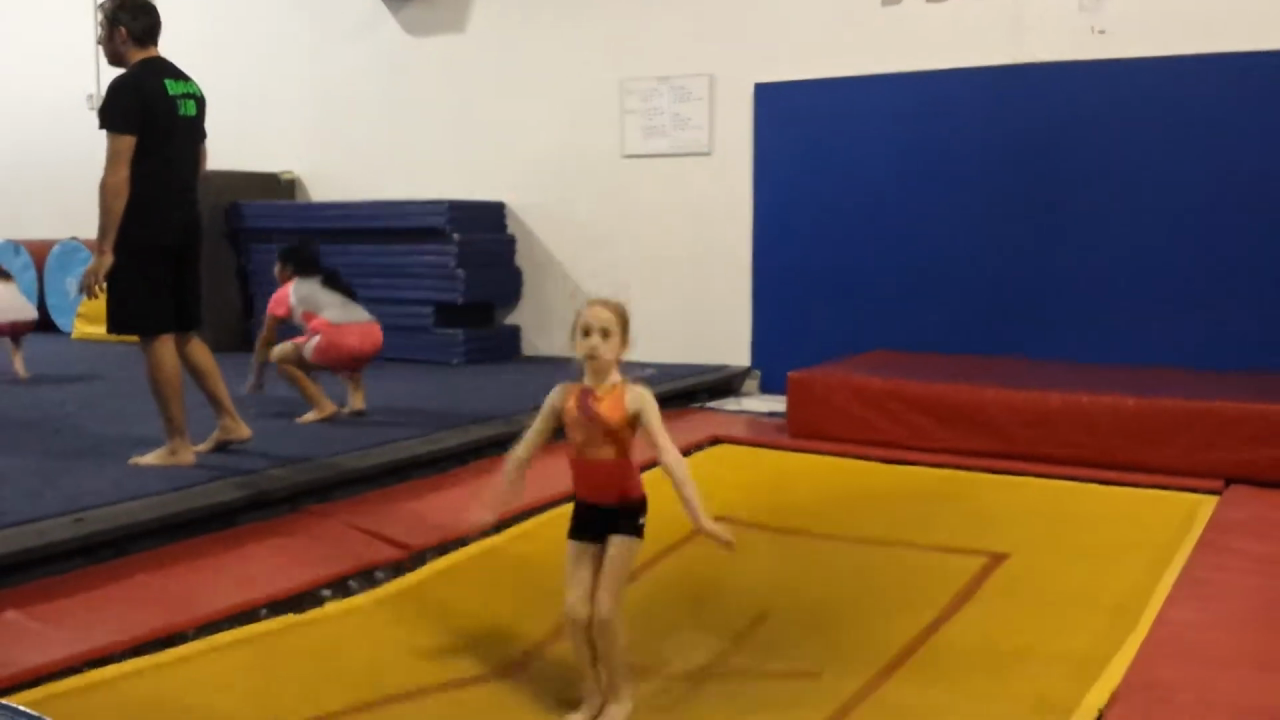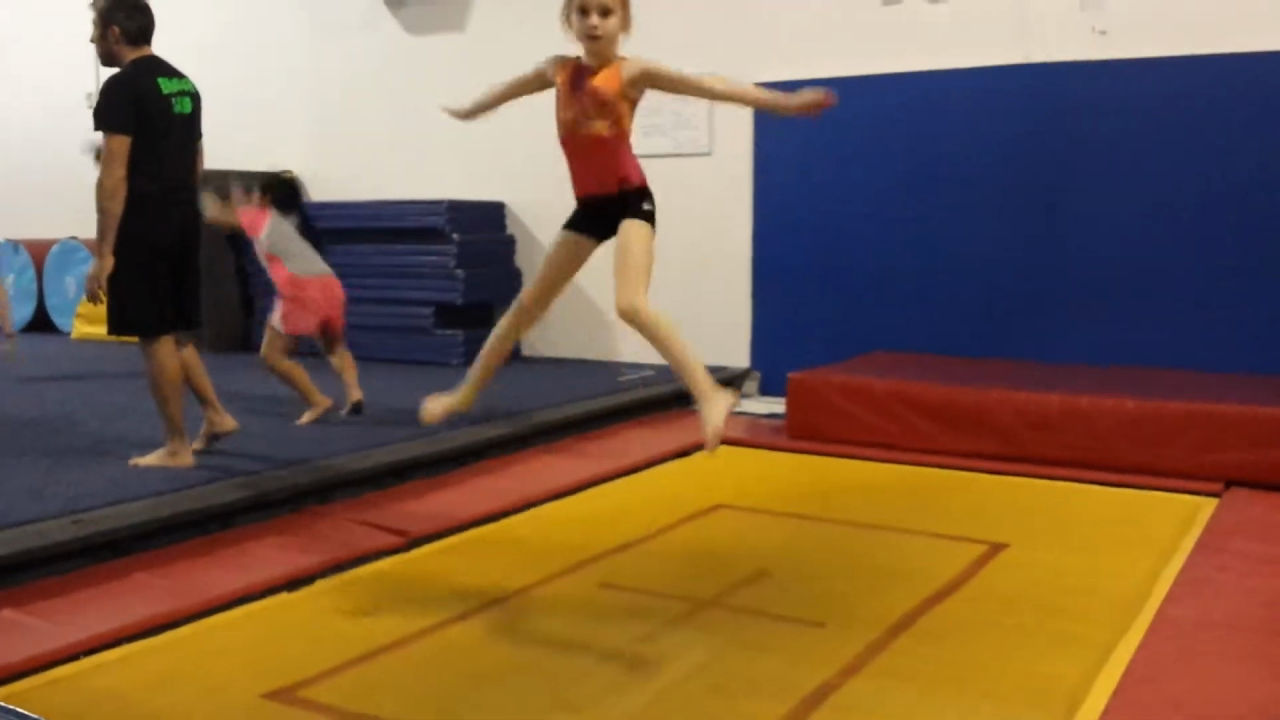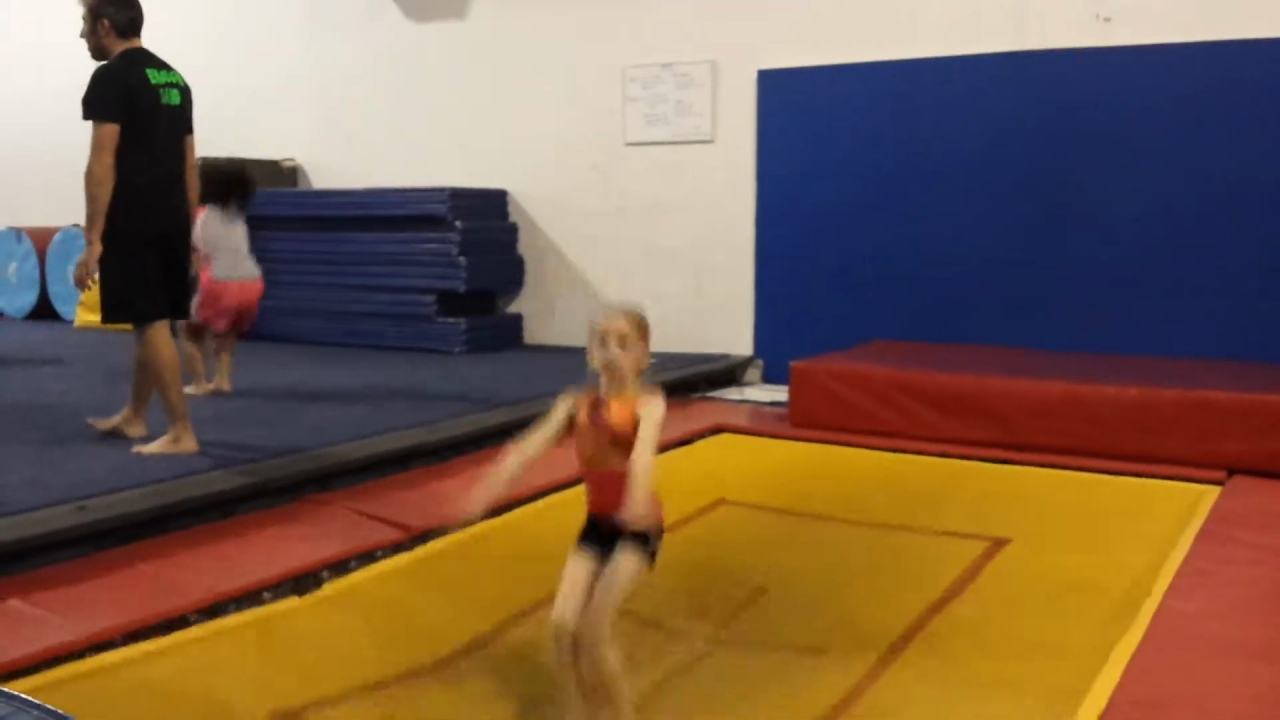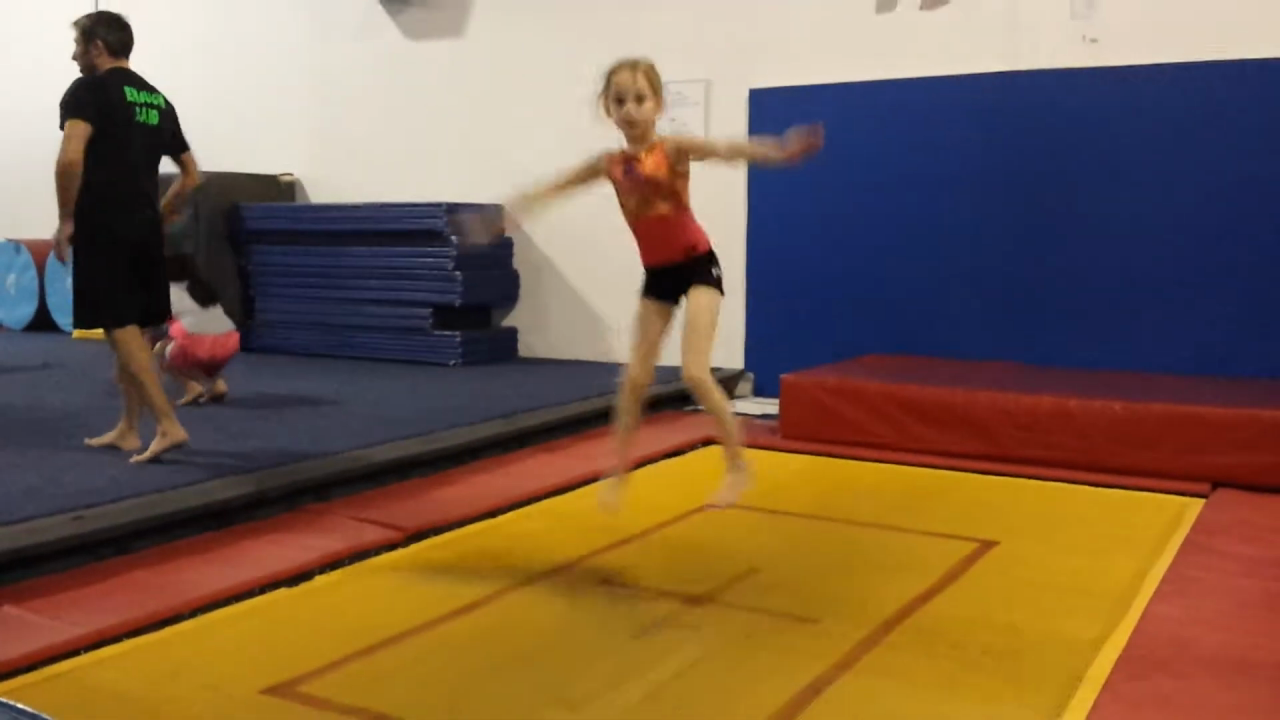
dt=0.5s
person 1, frame 1
left shoulder: (128, 87)
right shoulder: (188, 86)
left elbow: (117, 176)
left wrist: (104, 249)
left hip: (144, 231)
right hip: (184, 224)
left knee: (156, 336)
right knee: (183, 332)
left ankle: (178, 445)
right ankle: (230, 421)
person 1, frame 2
left shoulder: (122, 87)
right shoulder: (184, 83)
left elbow: (114, 177)
left wrist: (104, 253)
left hip: (144, 231)
right hip: (183, 225)
left knee: (155, 338)
right knee: (175, 333)
left ankle: (177, 447)
right ankle: (216, 414)
person 1, frame 3
left shoulder: (111, 77)
right shoulder: (173, 78)
left elbow: (103, 164)
left wrist: (93, 239)
right wrist: (188, 223)
left hip: (132, 220)
right hip: (171, 218)
left knee: (151, 325)
right knee: (151, 322)
left ankle: (181, 433)
right ankle: (133, 416)
person 1, frame 4
left shoulder: (89, 89)
right shoulder: (159, 100)
left elbow: (71, 158)
right elbow: (191, 175)
left wrist: (66, 221)
left hip: (102, 227)
right hip: (144, 228)
left knee: (121, 331)
right knee: (134, 330)
left ankle: (168, 424)
right ankle: (128, 429)
person 2, frame 1
left shoulder: (635, 397)
right shoulder: (563, 397)
left elbow: (669, 455)
right elbow: (524, 450)
left wrist: (701, 517)
right wrist: (494, 503)
left hip: (625, 512)
right hip: (586, 513)
left knee: (604, 614)
right knee: (575, 614)
person 2, frame 2
left shoulder: (634, 72)
right shoulder: (558, 70)
left elbow: (707, 86)
right elbow: (515, 87)
left wrist: (785, 101)
right wrist: (471, 110)
left hip: (630, 201)
right hip: (588, 207)
left knee: (631, 305)
right knee: (527, 304)
left ankle: (711, 395)
right ankle: (464, 393)
person 2, frame 3
left shoulder: (648, 404)
right shoulder: (576, 404)
left elbow: (646, 448)
right elbow: (530, 443)
left wrist: (638, 499)
right wrist: (486, 492)
left hip: (636, 528)
right hip: (596, 528)
left knee: (594, 630)
right knee: (562, 625)
person 2, frame 4
left shoulder: (676, 149)
right shoulder: (609, 163)
left elbow: (724, 149)
right elbow: (551, 188)
left wrist: (779, 151)
right wrist: (502, 216)
left hip: (698, 265)
right hip: (657, 274)
left knee: (695, 373)
right knee: (635, 377)
left ankle: (736, 463)
right ankle: (619, 469)
person 3, frame 1
left shoulder: (284, 293)
right shoulder: (325, 284)
left elbow: (265, 339)
left wrist: (255, 375)
left hip: (340, 337)
right hip: (372, 336)
left knee: (279, 355)
left ankle: (322, 405)
right ankle: (356, 399)
person 3, frame 2
left shoulder: (260, 218)
right shoulder: (294, 220)
left elbow: (217, 216)
left wrist: (209, 201)
right wrist: (244, 203)
left hip: (300, 289)
right hip: (330, 287)
left knee: (273, 354)
right knee: (334, 345)
left ankle: (317, 401)
right ankle: (354, 392)
person 3, frame 3
left shoulder: (199, 217)
right shoulder: (236, 214)
left hip: (221, 285)
right hip: (251, 285)
left knee: (191, 330)
right knee: (226, 332)
left ankle: (200, 383)
right ankle: (222, 380)
person 3, frame 4
right shoulder: (204, 290)
left hip: (197, 342)
right hip: (228, 341)
left knee: (161, 351)
left ankle: (193, 387)
right ankle: (218, 385)
